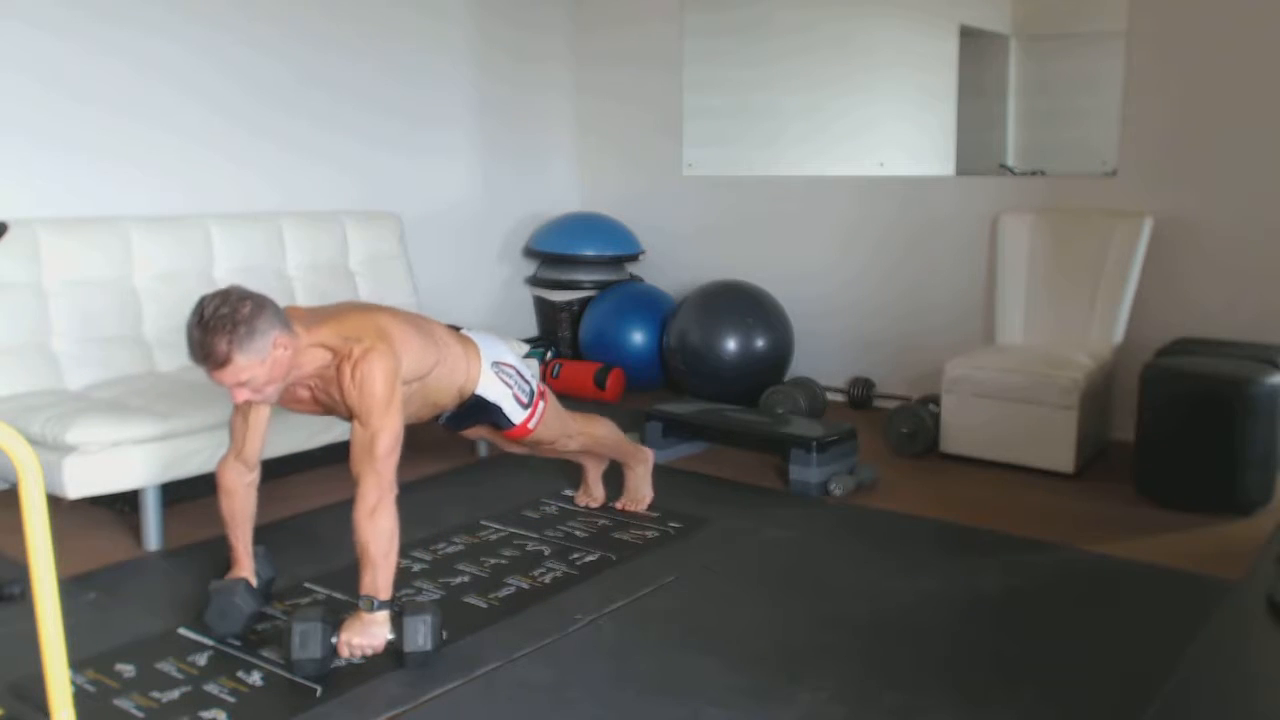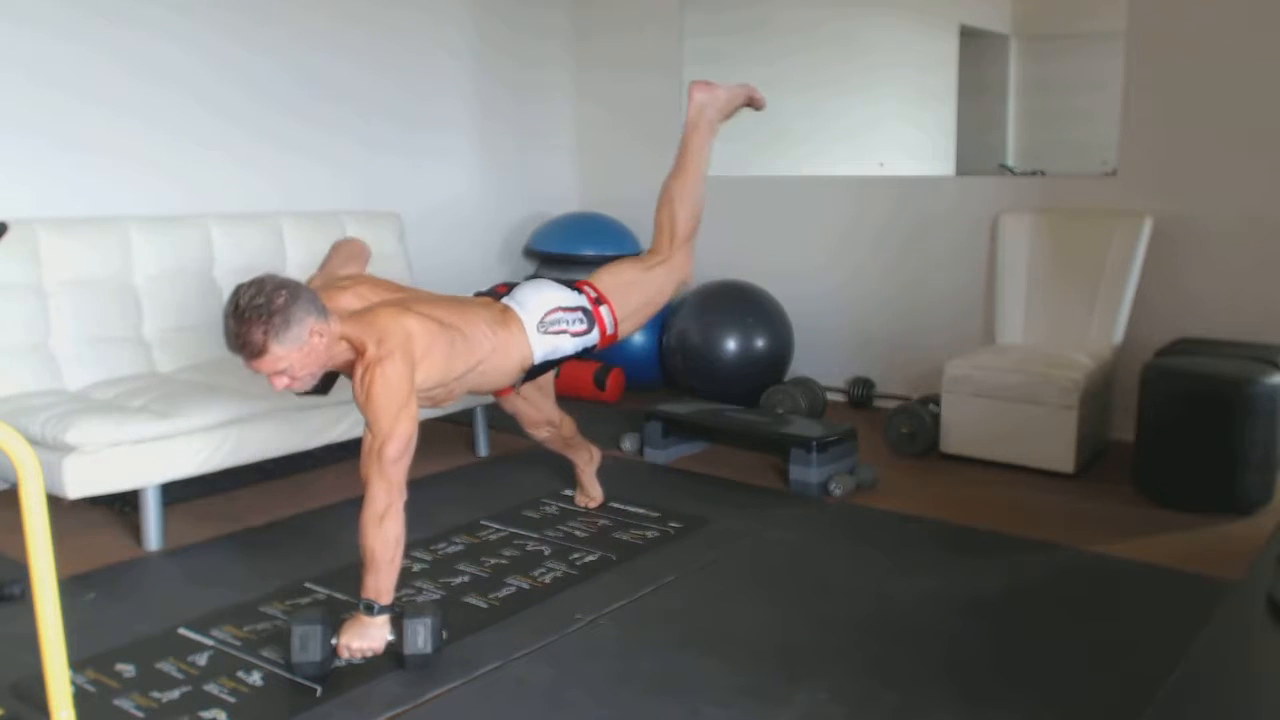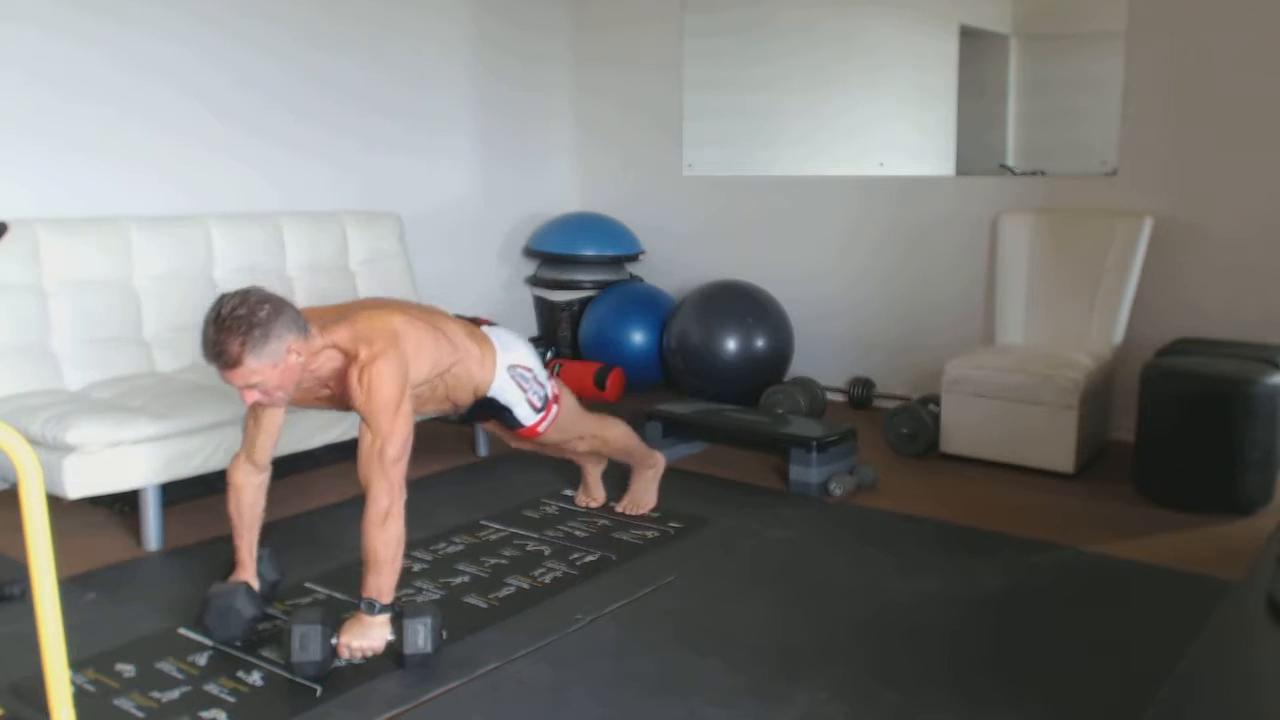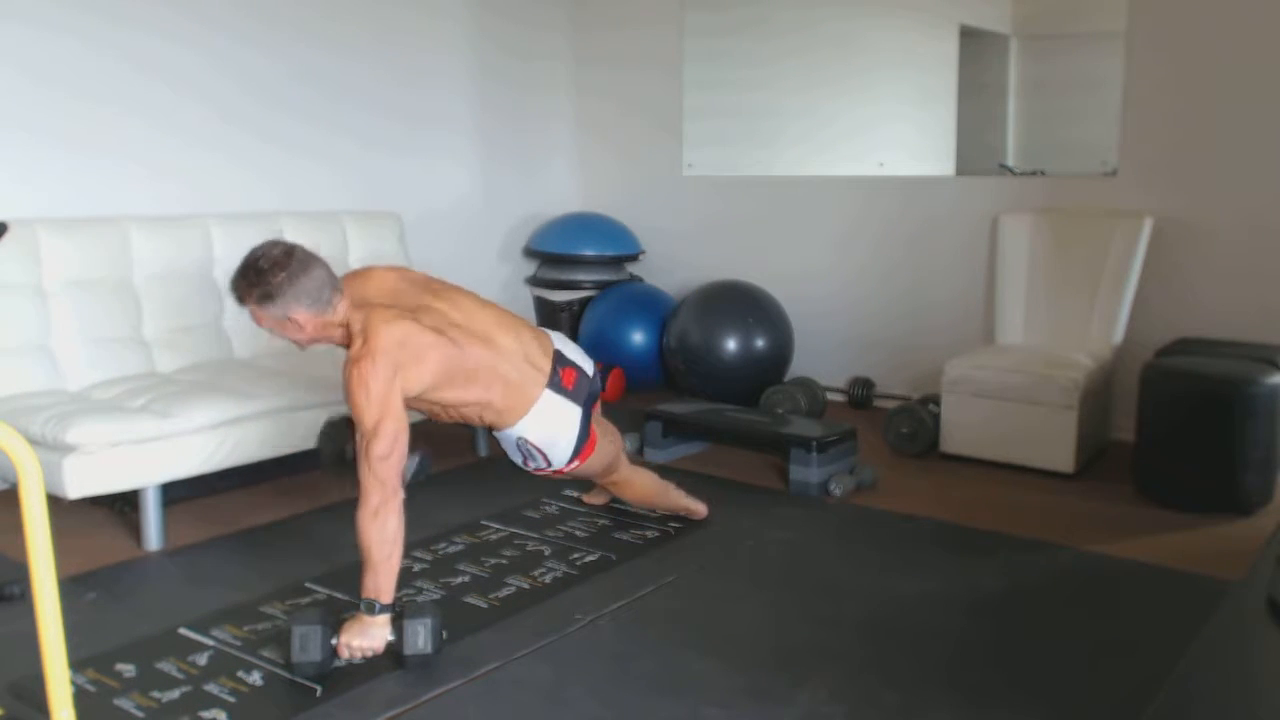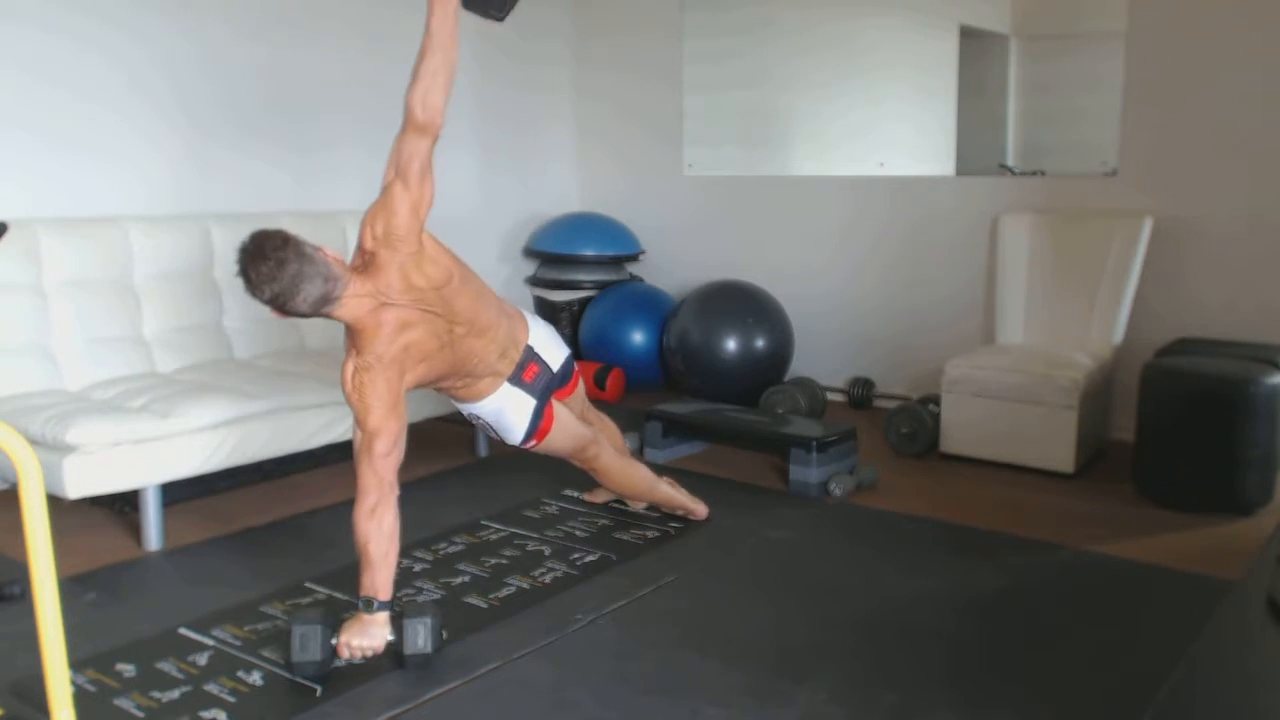
dt=1s
person 1, frame 1
left shoulder: (364, 360)
right shoulder: (262, 352)
left elbow: (376, 491)
right elbow: (238, 467)
left wrist: (374, 611)
right wrist: (242, 567)
left hip: (479, 370)
right hip: (440, 389)
left knee: (566, 432)
left ankle: (635, 458)
right ankle: (590, 463)
person 1, frame 2
left shoulder: (381, 362)
right shoulder: (327, 295)
left elbow: (385, 497)
right elbow: (352, 248)
left wrist: (374, 614)
left hip: (538, 321)
right hip: (496, 319)
left knee: (669, 261)
right knee: (541, 424)
left ankle: (703, 115)
right ankle: (583, 457)
person 1, frame 3
left shoulder: (373, 362)
right shoulder: (279, 355)
left elbow: (386, 497)
right elbow: (249, 467)
left wrist: (375, 614)
right wrist: (245, 569)
left hip: (499, 366)
right hip: (460, 364)
left knee: (582, 433)
left ankle: (646, 463)
right ankle: (590, 463)
person 1, frame 4
left shoulder: (372, 362)
right shoulder: (364, 283)
left elbow: (382, 496)
left wrist: (374, 614)
right wrist: (373, 439)
left hip: (545, 421)
right hip: (562, 357)
left knee: (609, 470)
right knee: (596, 435)
left ankle: (685, 505)
right ankle: (612, 475)
person 1, frame 5
left shoulder: (372, 368)
right shoulder: (389, 241)
left elbow: (378, 491)
right elbow: (424, 120)
left wrist: (374, 613)
left hip: (506, 397)
right hip: (534, 340)
left knee: (590, 451)
right knee: (591, 422)
left ankle: (685, 505)
right ankle: (634, 487)
